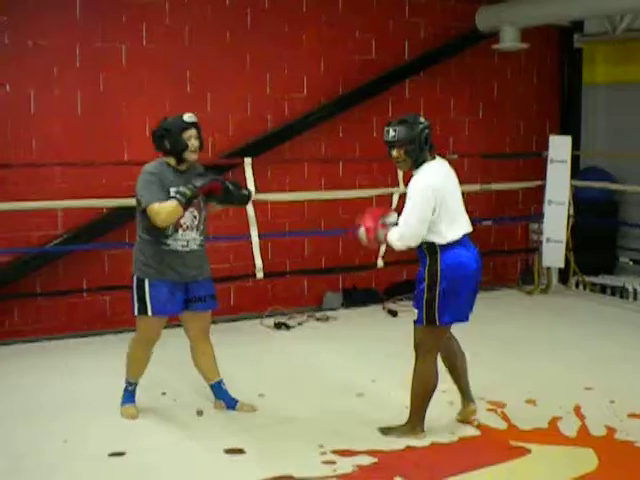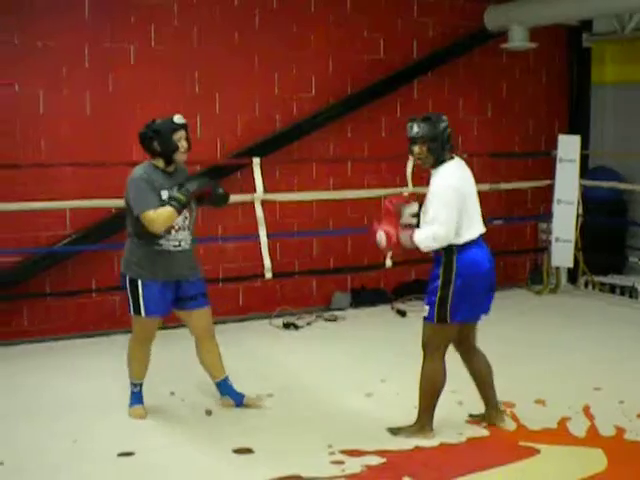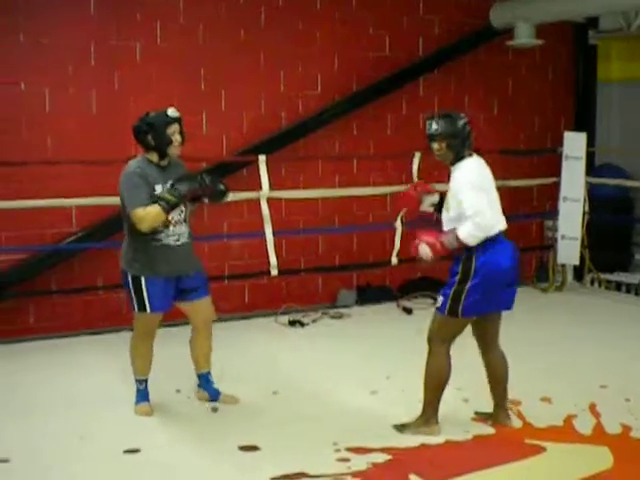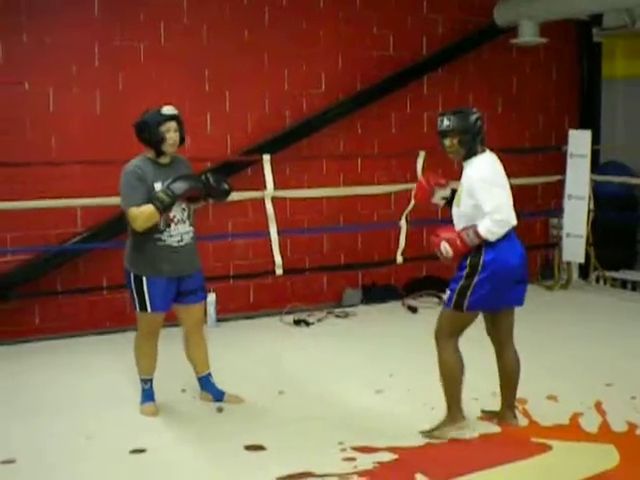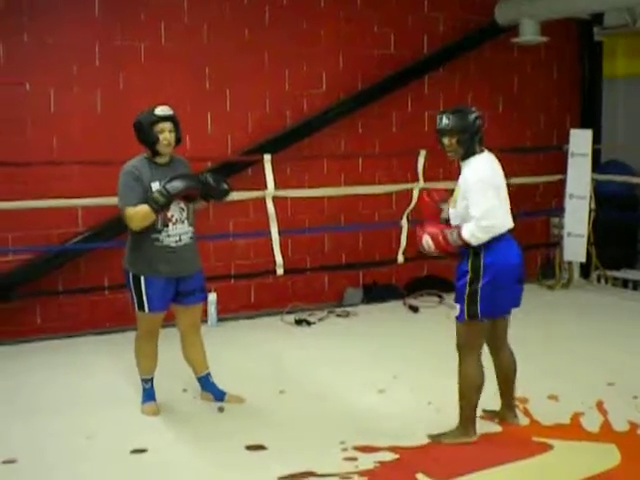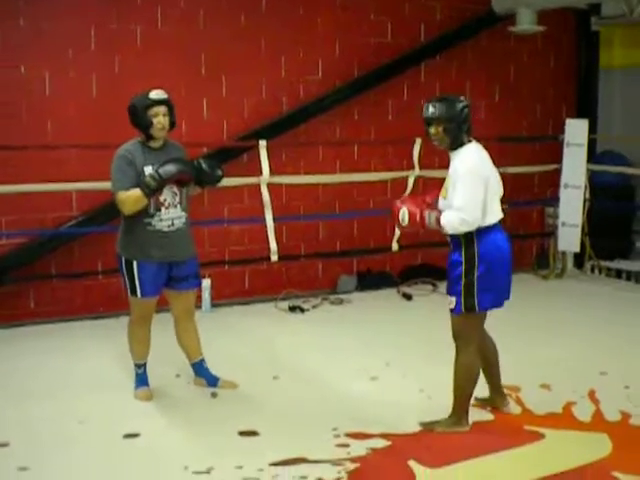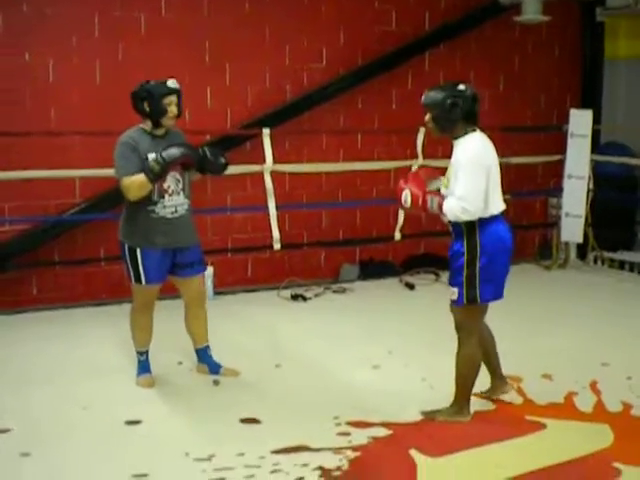
dt=0.2s
person 1, frame 1
left shoulder: (423, 182)
right shoulder: (442, 168)
left elbow: (409, 236)
left wrist: (377, 231)
right wrist: (393, 219)
left hip: (444, 264)
right hip: (465, 256)
left knee: (425, 350)
right knee: (441, 333)
left ankle: (415, 425)
right ankle: (467, 400)
person 1, frame 2
left shoulder: (444, 180)
right shoulder: (457, 168)
left elbow: (438, 235)
left wrist: (399, 234)
right wrist: (415, 212)
left hip: (458, 265)
right hip: (477, 257)
left knee: (433, 350)
right knee: (466, 344)
left ankle: (423, 424)
right ankle: (493, 410)
person 1, frame 3
left shoulder: (466, 175)
right shoulder: (473, 166)
left elbow: (481, 223)
left wrist: (442, 243)
right wrist: (434, 201)
left hip: (479, 262)
right hip: (499, 255)
left knee: (438, 341)
right knee: (488, 342)
left ankle: (428, 418)
right ankle: (501, 411)
person 1, frame 4
left shoulder: (478, 171)
right shoulder: (484, 162)
left elbow: (499, 218)
left wrist: (463, 240)
right wrist: (445, 194)
left hip: (488, 259)
right hip: (509, 254)
left knee: (445, 335)
right knee: (502, 340)
left ankle: (453, 417)
right ankle: (508, 411)
person 1, frame 5
left shoulder: (475, 172)
right shoulder: (485, 161)
left elbow: (487, 224)
left wrist: (446, 236)
right wrist: (451, 206)
left hip: (486, 261)
right hip: (505, 254)
left knee: (468, 350)
right knee: (498, 341)
left ankle: (466, 428)
right ankle: (508, 410)
person 1, frame 6
left shoulder: (466, 162)
right shoulder: (474, 153)
left elbow: (464, 219)
left wrist: (423, 216)
right wrist: (442, 202)
left hip: (476, 251)
right hip: (490, 245)
left knee: (465, 340)
right knee: (475, 330)
left ankle: (458, 418)
right ankle: (497, 396)
person 1, frame 7
left shoulder: (469, 151)
right shoulder: (476, 142)
left elbow: (466, 208)
left wrist: (426, 200)
right wrist: (439, 186)
left hip: (478, 242)
right hip: (490, 235)
left knee: (466, 329)
right knee: (472, 320)
left ankle: (460, 408)
right ankle: (498, 381)
person 2, frame 1
left shoulder: (198, 171)
right shoulder: (153, 173)
left elbow: (211, 204)
right elbow: (160, 216)
left wrist: (231, 194)
right wrist: (193, 189)
left hip: (195, 271)
right hip: (156, 271)
left knee: (200, 335)
right knee: (147, 336)
left ankle: (221, 395)
right ankle: (129, 392)
person 2, frame 2
left shoulder: (181, 172)
right shoulder: (141, 178)
right elbow: (155, 223)
left wrist: (207, 196)
right wrist: (186, 193)
left hip: (185, 270)
right hip: (147, 272)
left knee: (205, 330)
right knee: (143, 336)
left ankle: (228, 393)
right ankle: (135, 394)
person 2, frame 3
left shoulder: (177, 166)
right shoulder: (135, 173)
right elbow: (144, 221)
left wrist: (204, 191)
right wrist: (176, 193)
left hip: (184, 263)
right hip: (146, 268)
left knee: (205, 320)
right knee: (145, 331)
left ankle: (206, 386)
right ankle: (141, 391)
person 2, frame 4
left shoulder: (182, 165)
right shoulder: (136, 171)
right elbow: (137, 220)
left wrist: (207, 191)
right wrist: (171, 194)
left hip: (187, 264)
right hip: (150, 268)
left knee: (195, 325)
right knee: (149, 330)
left ankle: (207, 387)
right ankle: (146, 391)
person 2, frame 5
left shoulder: (181, 165)
right shoulder: (134, 171)
right elbow: (134, 220)
left wrist: (206, 192)
right wrist: (165, 194)
left hip: (187, 264)
right hip: (149, 268)
left knee: (191, 327)
right knee: (148, 330)
left ankle: (208, 388)
right ankle: (148, 391)
person 2, frame 6
left shoulder: (176, 150)
right shoulder: (127, 155)
right elbow: (125, 204)
left wrist: (201, 178)
right wrist: (157, 179)
left hip: (181, 249)
right hip: (142, 252)
left knee: (185, 313)
right knee: (141, 315)
left ankle: (202, 373)
right ankle: (140, 376)
person 2, frame 7
left shoulder: (177, 137)
right shoulder: (130, 141)
right elbow: (131, 190)
left wrist: (204, 165)
right wrist: (161, 163)
left hip: (184, 236)
right hip: (146, 239)
left knee: (196, 296)
right knee: (144, 302)
left ankle: (205, 360)
right ankle: (143, 364)
